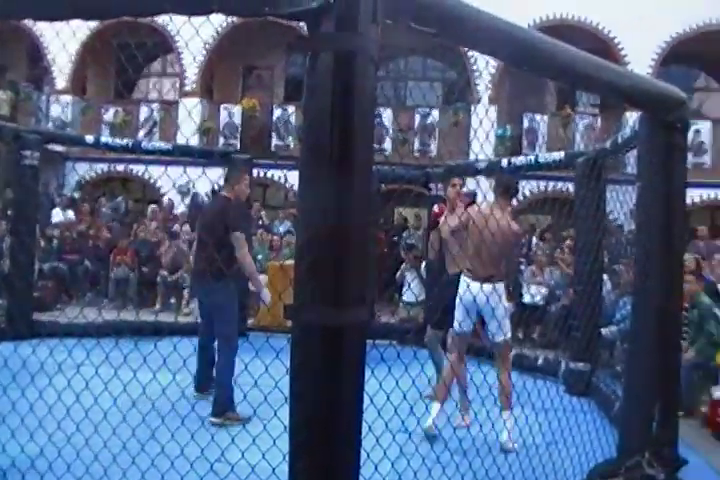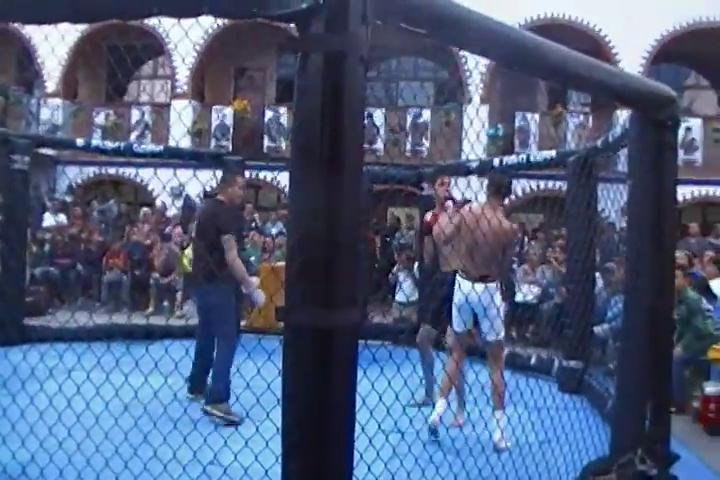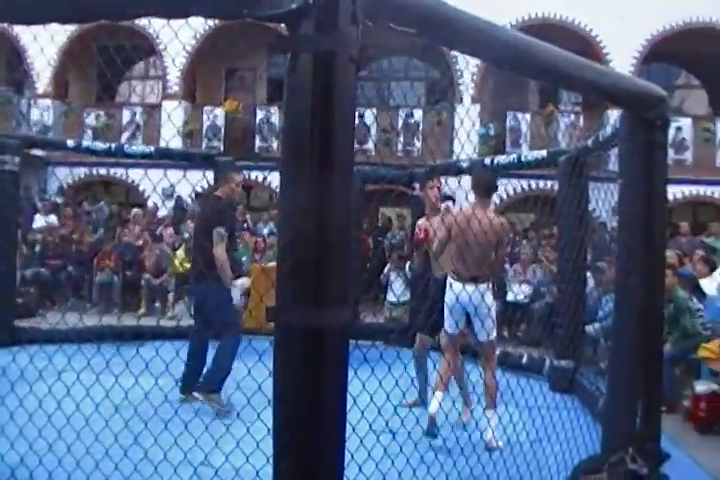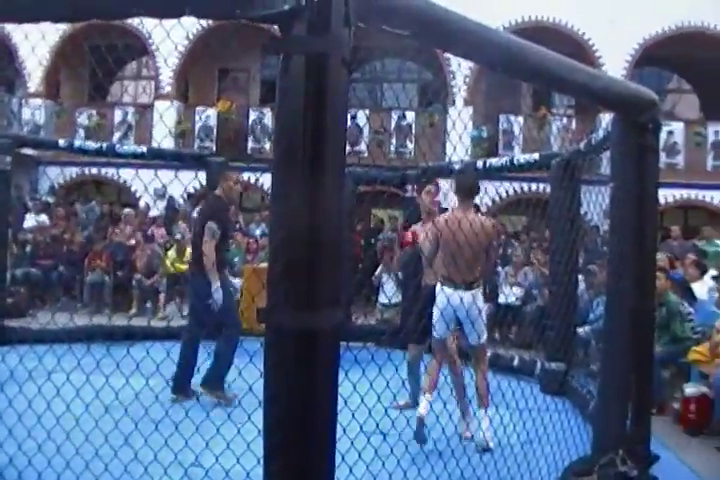
dt=0.1s
person 1, frame 1
left shoulder: (474, 211)
right shoulder: (515, 230)
left elbow: (449, 229)
right elbow: (510, 271)
left hip: (468, 286)
right hip: (494, 291)
left knee: (456, 354)
right knee: (503, 362)
left ankle: (434, 415)
right ankle: (506, 434)
person 1, frame 2
left shoulder: (466, 212)
right shoulder: (508, 229)
left elbow: (442, 239)
right elbow: (503, 269)
left wrist: (446, 217)
left hip: (462, 286)
right hip: (487, 290)
left knee: (457, 354)
right knee: (496, 362)
left ankle: (439, 410)
right ankle: (499, 433)
person 1, frame 3
left shoulder: (453, 216)
right shoulder: (500, 225)
left elbow: (435, 251)
right elbow: (499, 266)
left wrist: (437, 226)
left hip: (454, 288)
right hip: (481, 291)
left knee: (450, 352)
right knee: (488, 361)
left ankle: (435, 405)
right ankle: (491, 430)
person 1, frame 4
left shoulder: (440, 223)
right shoulder: (489, 226)
left elbow: (427, 261)
right elbow: (489, 266)
left wrist: (424, 237)
left hip: (445, 293)
right hip: (472, 296)
left knee: (438, 357)
right knee: (479, 363)
left ankle: (424, 406)
right ankle: (484, 431)
person 2, frame 1
left shoulder: (207, 209)
right shoulder: (235, 211)
right elbow: (242, 254)
right wrist: (261, 287)
left hip: (201, 280)
right hip: (220, 282)
left knee: (208, 334)
right knee: (227, 342)
left ankle: (203, 384)
right ankle: (223, 409)
person 2, frame 2
left shoulder: (206, 211)
right shoulder: (228, 214)
right elbow: (232, 258)
right wrist: (252, 287)
left hip: (202, 281)
right hip: (218, 284)
left knee: (206, 333)
right knee: (227, 339)
left ankle: (197, 386)
right ankle: (217, 401)
person 2, frame 3
left shoulder: (208, 207)
right shoulder: (223, 210)
right elbow: (219, 252)
right wrist: (231, 286)
left hip: (197, 278)
right hip: (212, 281)
left knee: (201, 332)
right knee: (232, 332)
left ankle: (189, 387)
right ankle: (209, 388)
person 2, frame 4
left shoulder: (211, 205)
right shoulder: (218, 206)
right elbow: (208, 246)
left wrist: (225, 277)
right wrist: (216, 284)
left hip: (198, 277)
right hip: (209, 279)
left knee: (195, 329)
right knee: (231, 328)
left ankle: (180, 387)
right ankle: (213, 383)
person 3, frame 1
right shoulder: (440, 216)
right elbow: (433, 257)
right wrist: (435, 228)
left hip: (462, 280)
right hip: (446, 280)
right knee: (431, 339)
left ankle: (464, 405)
right ankle: (441, 385)
person 3, frame 2
right shoulder: (429, 219)
right elbow: (428, 262)
right wrist: (428, 234)
left hip: (458, 279)
right hip: (441, 279)
right knee: (422, 340)
left ankle: (460, 406)
right ankle: (428, 394)
person 3, frame 3
right shoulder: (422, 225)
right elbow: (418, 268)
right wrist: (418, 248)
right hip: (432, 285)
right knee: (419, 347)
left ankle: (467, 403)
right ankle: (422, 396)
person 3, frame 4
right shoulder: (415, 231)
right elbow: (402, 269)
right wrist: (406, 248)
right hip: (424, 293)
left knee: (450, 354)
right knee: (413, 353)
left ankle: (465, 416)
right ankle: (413, 399)
person 4, frame 1
left shoulder: (705, 305)
right shoulder: (692, 304)
left wrist: (694, 351)
right wrist: (687, 345)
right hip: (701, 346)
left knee: (686, 364)
left ankle: (687, 407)
person 4, frame 2
left shoulder: (691, 299)
right shoulder: (679, 300)
left elbow: (698, 328)
left wrist: (682, 347)
right wrist: (676, 341)
left hip: (703, 340)
right hip: (692, 340)
left knee: (676, 359)
left ankle: (679, 403)
right ankle: (670, 397)
person 4, frame 3
left shoulder: (681, 299)
right shoulder: (668, 299)
left elbow: (686, 328)
right elbow: (669, 325)
left wrist: (670, 344)
right wrist: (665, 341)
left hip: (692, 339)
right hip: (679, 339)
left knee: (665, 357)
left ankle: (670, 402)
right ankle: (662, 396)
person 4, frame 4
left shoulder: (673, 303)
right shoulder: (660, 302)
left elbow: (676, 332)
right elbow: (660, 328)
left wrist: (659, 347)
right wrist: (656, 344)
left hip: (682, 344)
right hip: (669, 343)
left knee: (654, 358)
left ankle: (659, 403)
